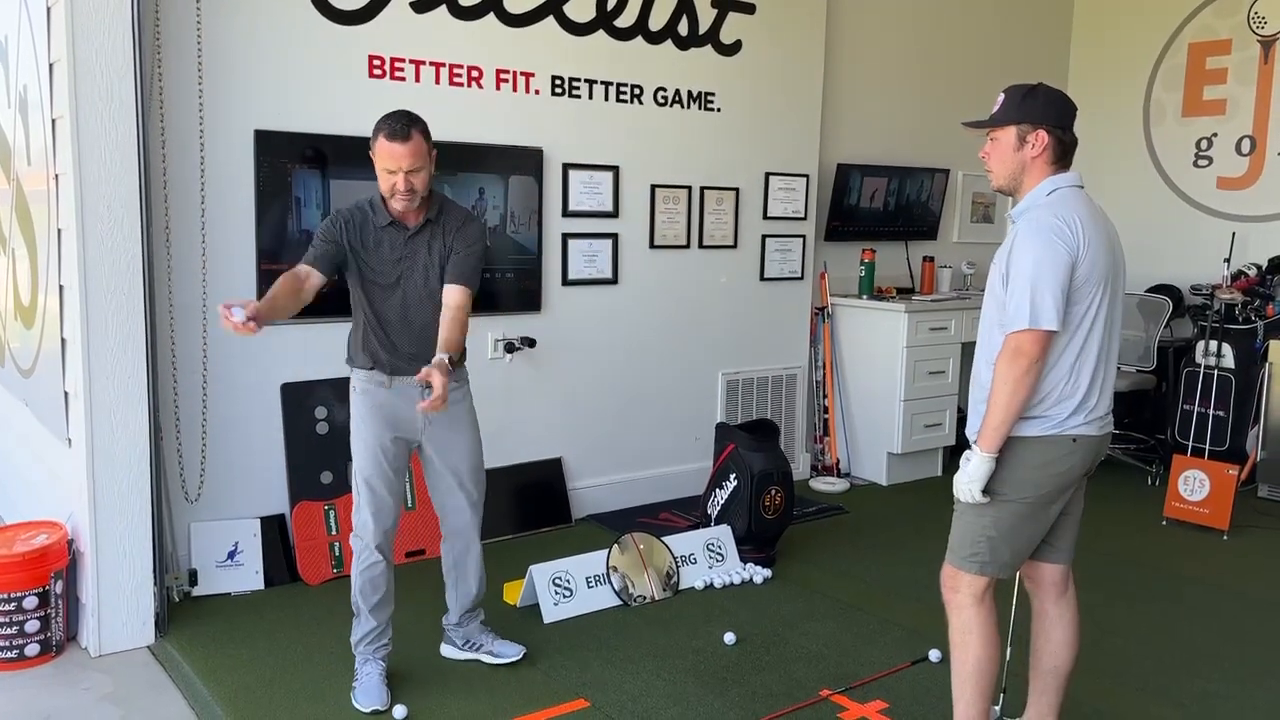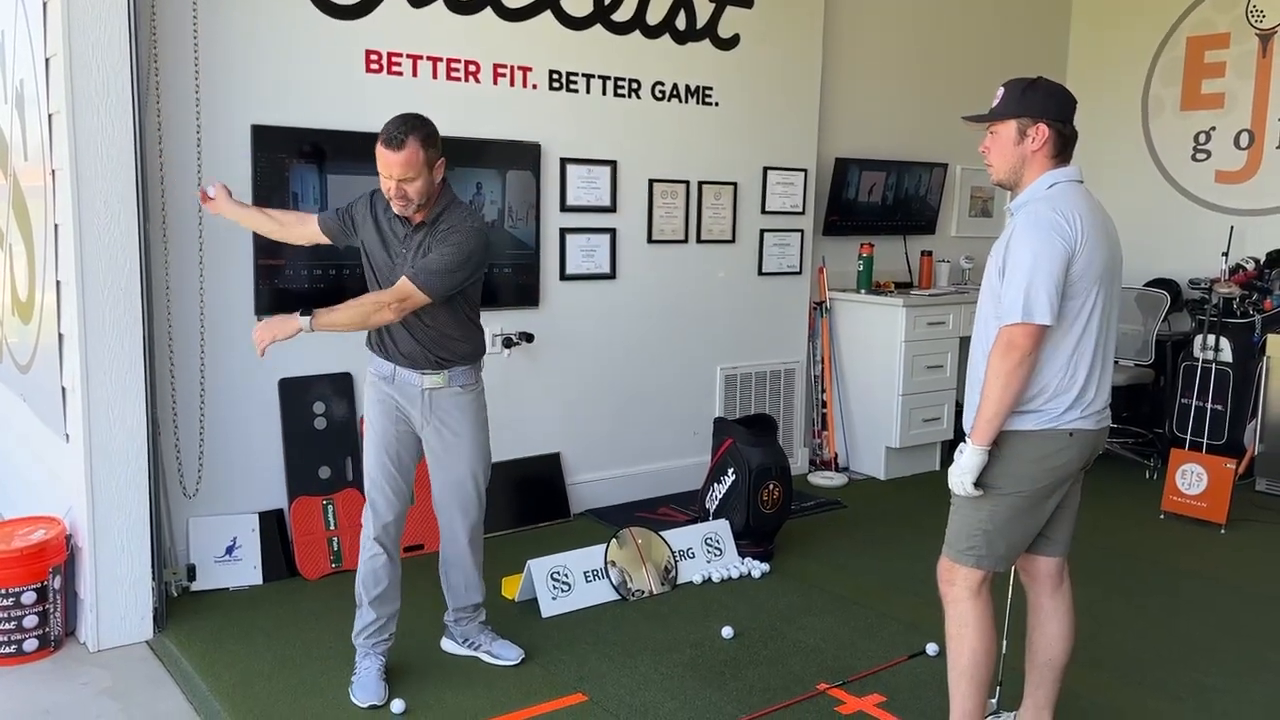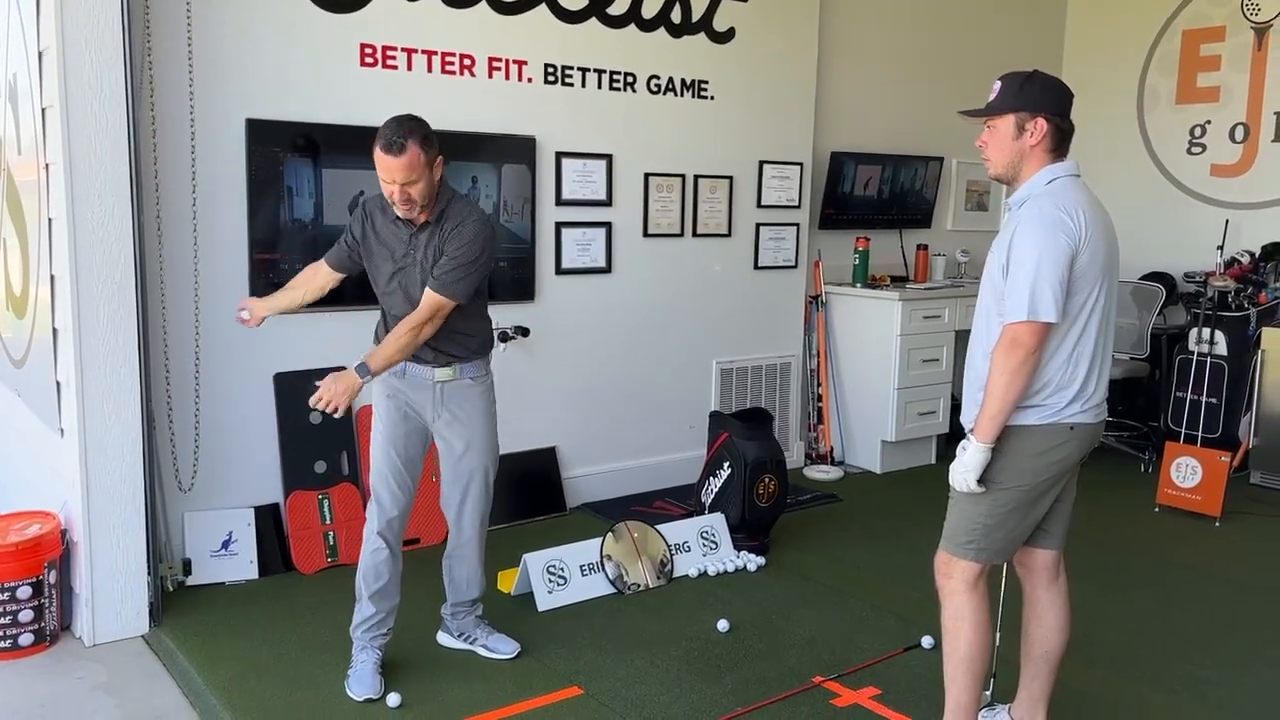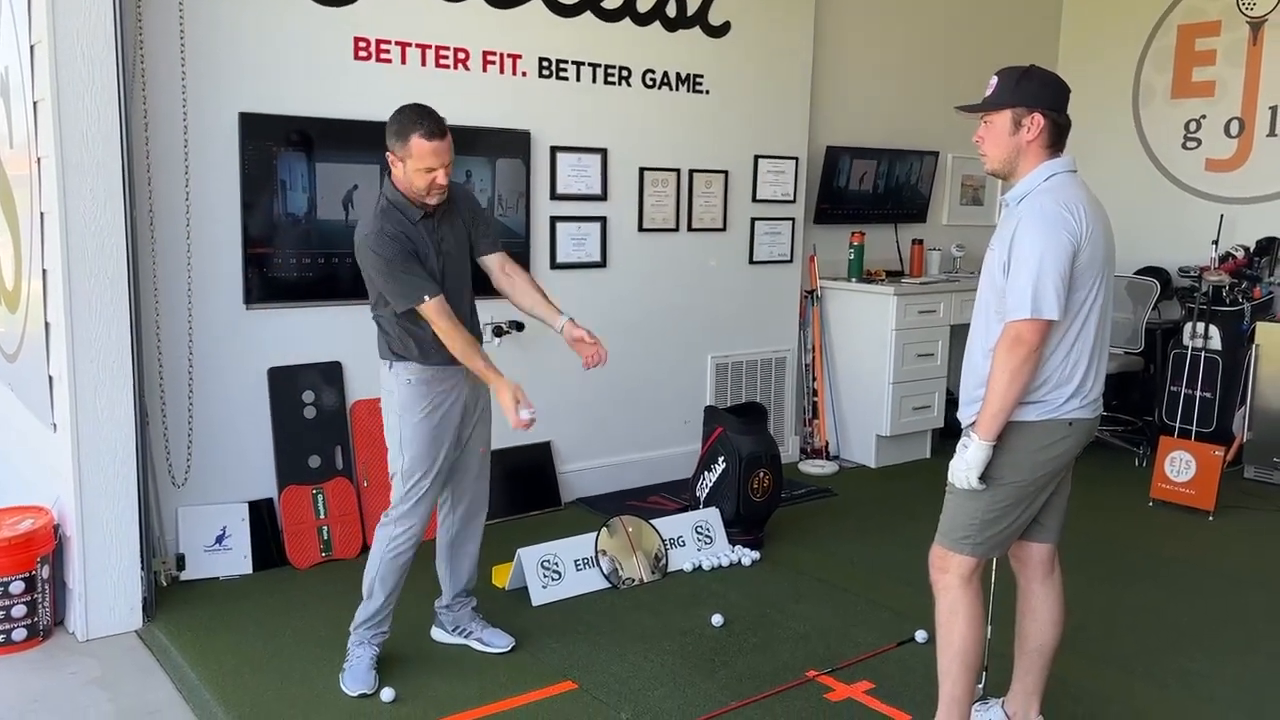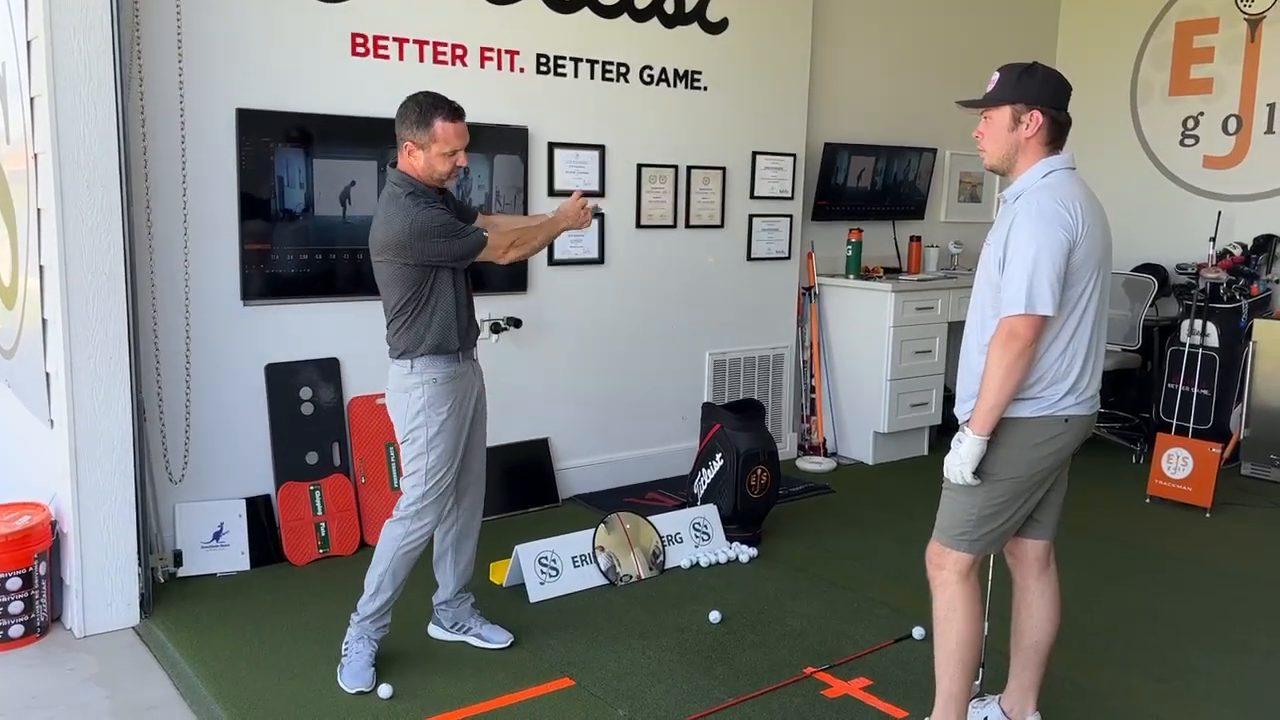
dt=0.5s
person 1, frame 1
left shoulder: (1045, 223)
right shoulder: (1084, 215)
left elbow: (1026, 349)
left wrist: (983, 450)
left hip: (1033, 442)
right hip: (1071, 432)
left knee: (965, 584)
right knee: (1050, 581)
person 1, frame 2
left shoulder: (1043, 216)
right shoulder: (1081, 209)
left elbow: (1019, 341)
left wrist: (975, 442)
left hip: (1029, 435)
right hip: (1068, 427)
left knee: (961, 577)
right knee: (1045, 574)
person 1, frame 3
left shoulder: (1044, 212)
right shoulder: (1073, 203)
left elbow: (1023, 338)
left wrist: (979, 438)
left hip: (1027, 429)
right hip: (1061, 421)
left knee: (958, 570)
right knee: (1040, 567)
person 1, frame 4
left shoulder: (1043, 209)
right shoulder: (1065, 199)
left elbow: (1025, 335)
left wrist: (981, 436)
left hip: (1024, 425)
right hip: (1054, 418)
left knee: (952, 565)
right knee: (1035, 560)
person 1, frame 5
left shoulder: (1040, 205)
right shoulder: (1064, 195)
left elbow: (1020, 331)
left wrist: (975, 431)
left hip: (1021, 421)
right hip: (1051, 414)
left knee: (949, 562)
right knee: (1030, 557)
person 2, frame 1
left shoulder: (465, 227)
right shoulder: (349, 224)
left elbow: (455, 308)
right elbow: (301, 281)
left wrist: (442, 365)
right wrist: (260, 312)
left hip: (445, 387)
right hip: (377, 390)
left knee: (464, 515)
right knee: (374, 527)
left ankle: (463, 629)
right ankle: (370, 655)
person 2, frame 2
left shoulder: (466, 233)
right shoulder: (371, 210)
left elbow: (392, 304)
right elbow: (301, 228)
left wrist: (300, 323)
right wrist: (228, 205)
left hip: (454, 387)
right hip: (388, 381)
left knee: (462, 515)
right knee: (383, 518)
left ankle: (466, 627)
right ankle: (371, 650)
person 2, frame 3
left shoulder: (470, 226)
right shoulder: (370, 216)
left elbow: (426, 318)
right elbow: (326, 271)
left wrist: (359, 375)
right wrist: (266, 305)
left hip: (464, 379)
right hip: (395, 377)
left knee: (469, 508)
right knee: (386, 513)
left ankle: (462, 620)
right ankle: (368, 644)
person 2, frame 4
left shoulder: (460, 203)
right shoulder: (379, 232)
left elbow: (503, 271)
right elbow: (438, 317)
left wrist: (563, 325)
right wrist: (499, 384)
left hip: (475, 372)
right hip: (416, 377)
left knee: (467, 503)
right knee: (409, 511)
left ankle: (456, 614)
right ankle: (366, 640)
person 2, frame 5
left shoulder: (433, 194)
right shoulder: (408, 216)
left elbow: (486, 226)
right elbow: (501, 249)
left wrist: (555, 220)
right wrist: (561, 223)
left hip: (461, 367)
right hip: (425, 377)
left knee: (465, 498)
right knee: (422, 507)
left ankle: (452, 610)
right ankle: (362, 635)
